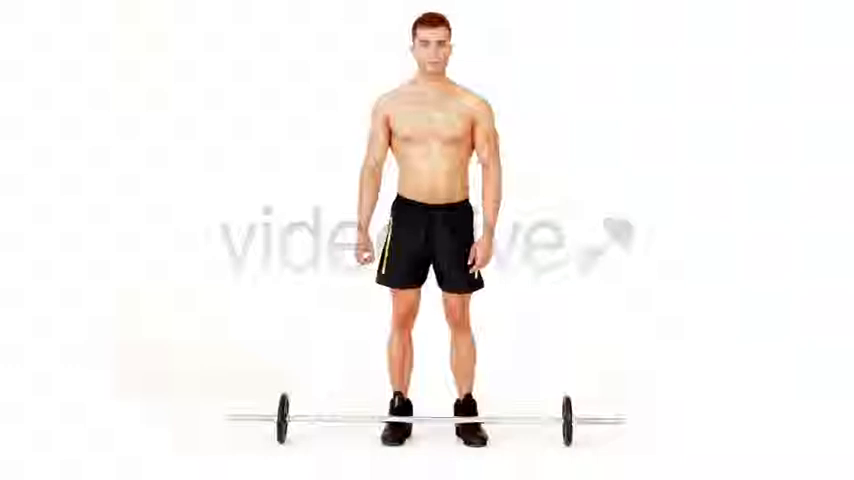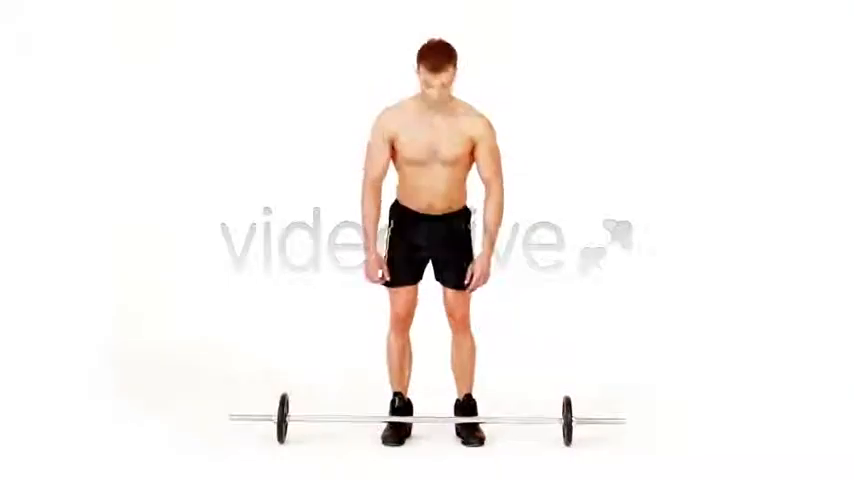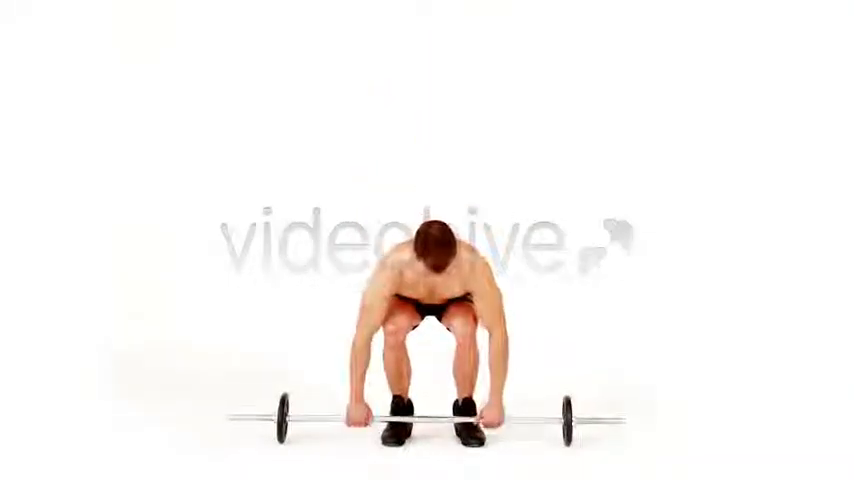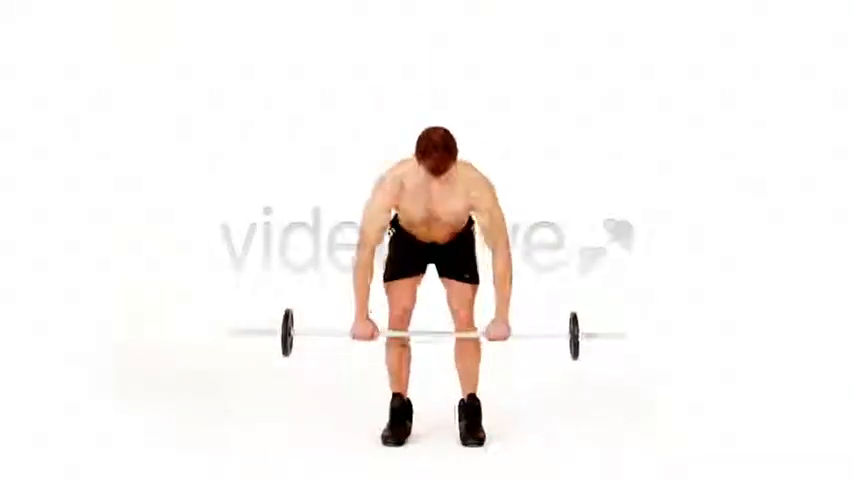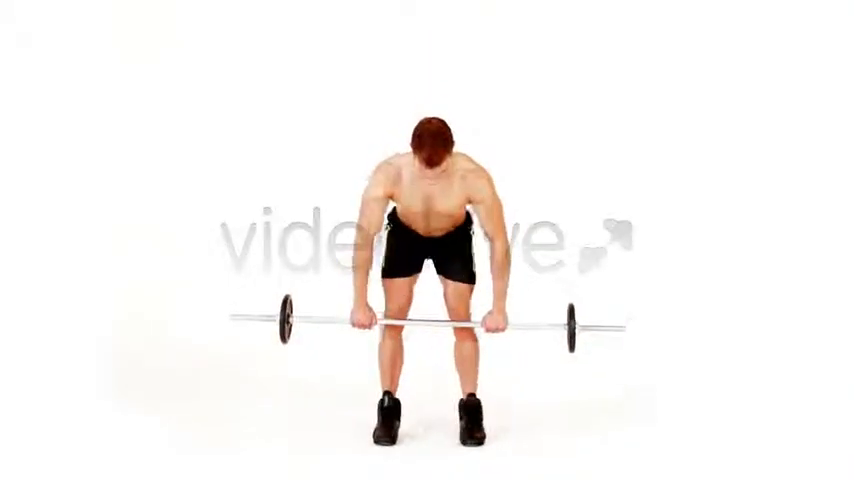
dt=1s
person 1, frame 1
left shoulder: (474, 106)
right shoulder: (389, 104)
left elbow: (491, 169)
right elbow: (372, 168)
left wrist: (487, 233)
right wrist: (362, 230)
left hip: (456, 218)
right hip: (408, 216)
left knee: (459, 319)
right knee: (402, 318)
left ankle: (466, 409)
right ankle: (400, 408)
person 1, frame 2
left shoulder: (475, 124)
right shoulder: (390, 120)
left elbow: (494, 187)
right elbow: (371, 183)
left wrist: (487, 251)
right wrist: (371, 248)
left hip: (454, 224)
right hip: (407, 221)
left knee: (459, 319)
right knee: (400, 317)
left ankle: (466, 408)
right ankle: (399, 407)
person 1, frame 3
left shoulder: (474, 266)
right shoulder: (392, 267)
left elbow: (498, 332)
right elbow: (363, 335)
left wrist: (495, 400)
right wrist: (356, 400)
left hip: (455, 299)
right hip: (407, 299)
left knee: (466, 330)
right knee: (393, 329)
left ankle: (465, 409)
right ankle: (400, 408)
person 1, frame 4
left shoulder: (476, 185)
right shoulder: (392, 183)
left elbow: (500, 249)
right elbow: (365, 248)
left wrist: (501, 317)
right wrist: (361, 315)
left hip: (457, 240)
right hip: (406, 239)
left knee: (463, 318)
right knee: (398, 317)
left ankle: (469, 408)
right ankle: (399, 407)
person 1, frame 5
left shoulder: (475, 178)
right shoulder: (387, 174)
left elbow: (499, 241)
right elbow: (364, 236)
left wrist: (499, 306)
right wrist: (360, 302)
left hip: (454, 235)
right hip: (404, 233)
left knee: (461, 318)
right knee: (394, 317)
left ankle: (470, 407)
right ankle: (388, 407)
